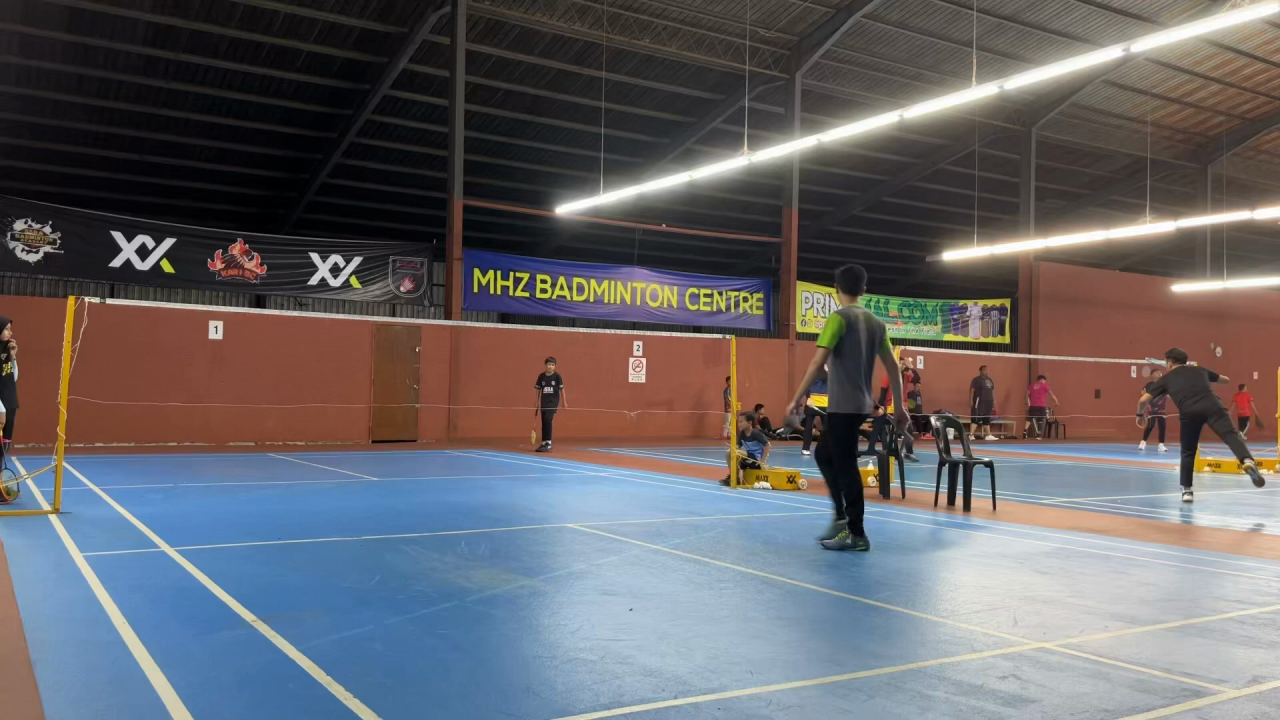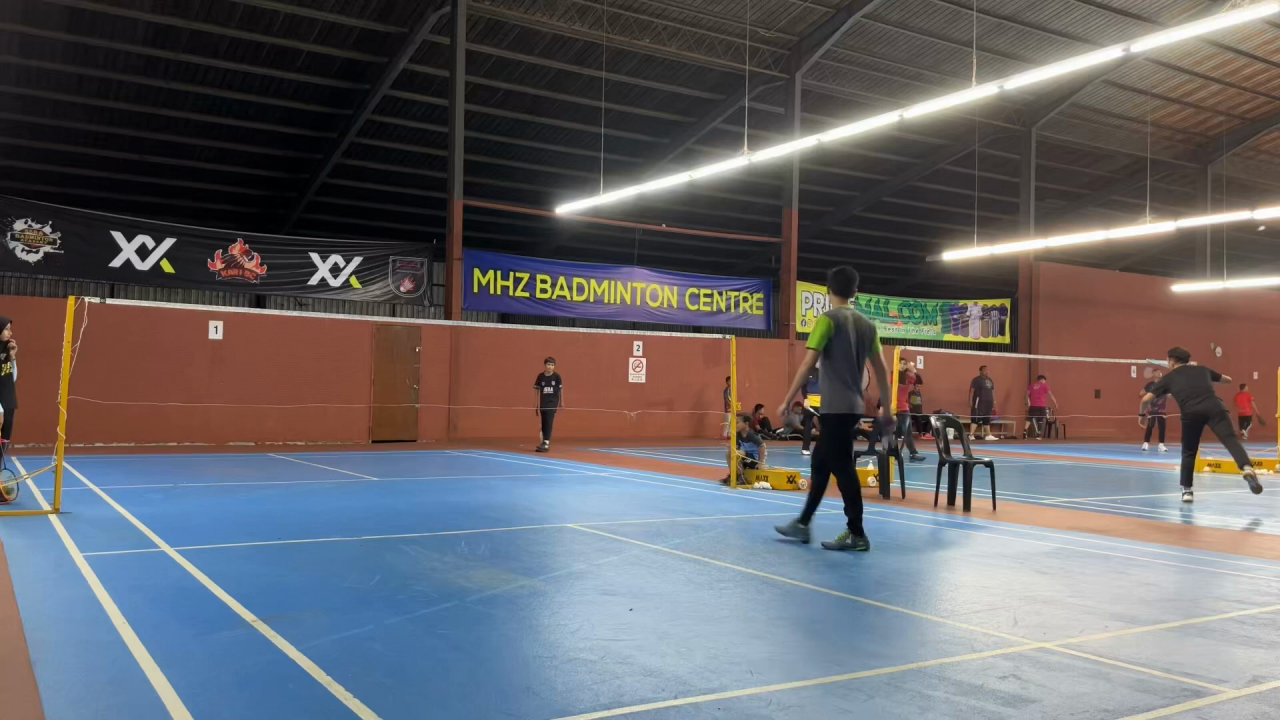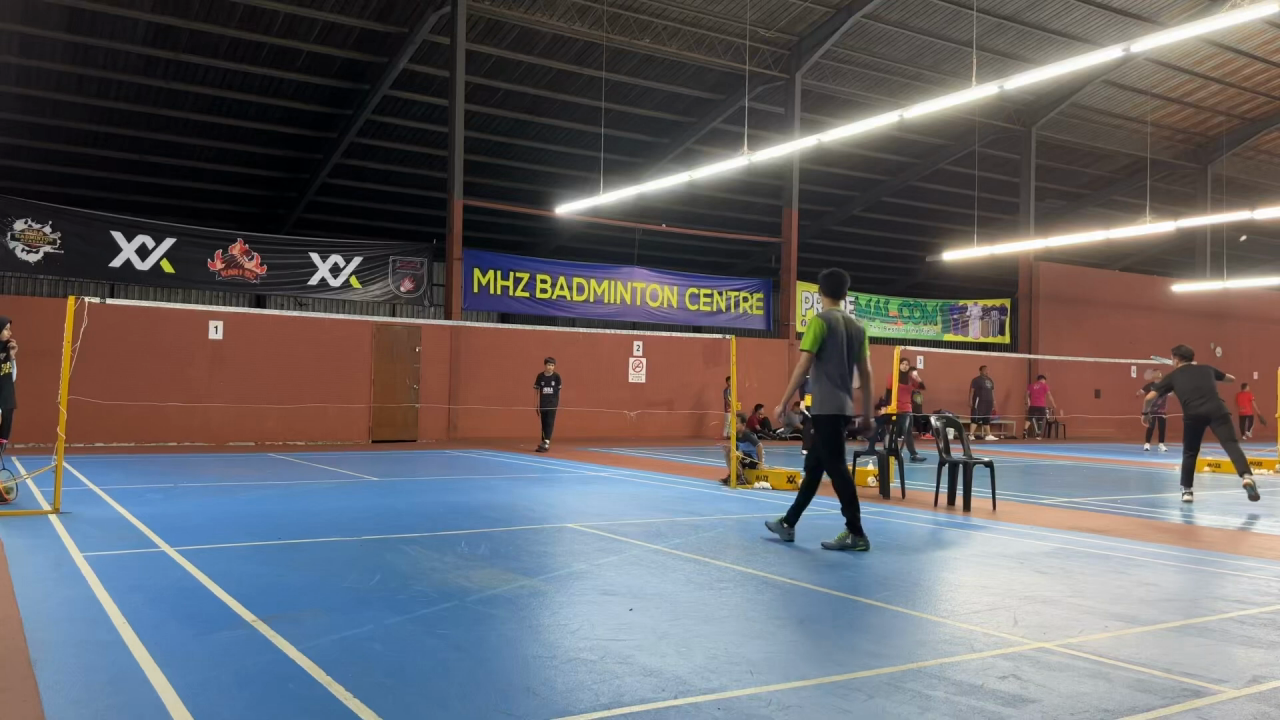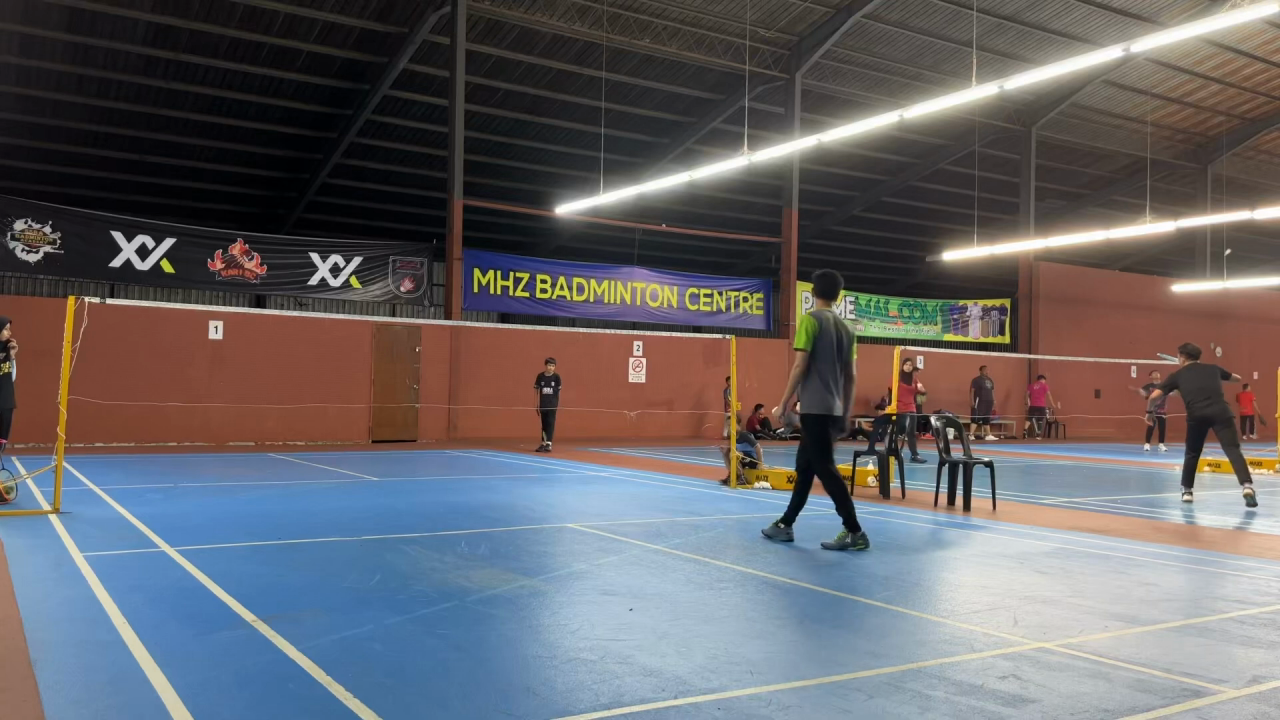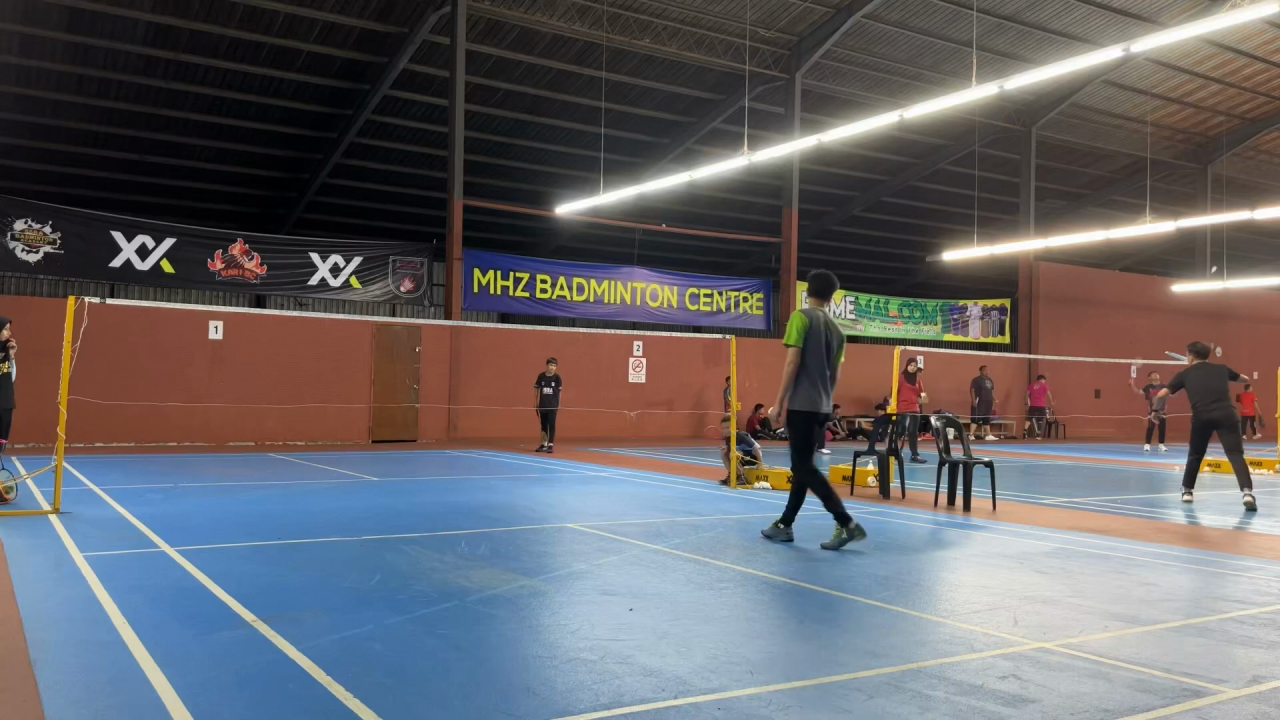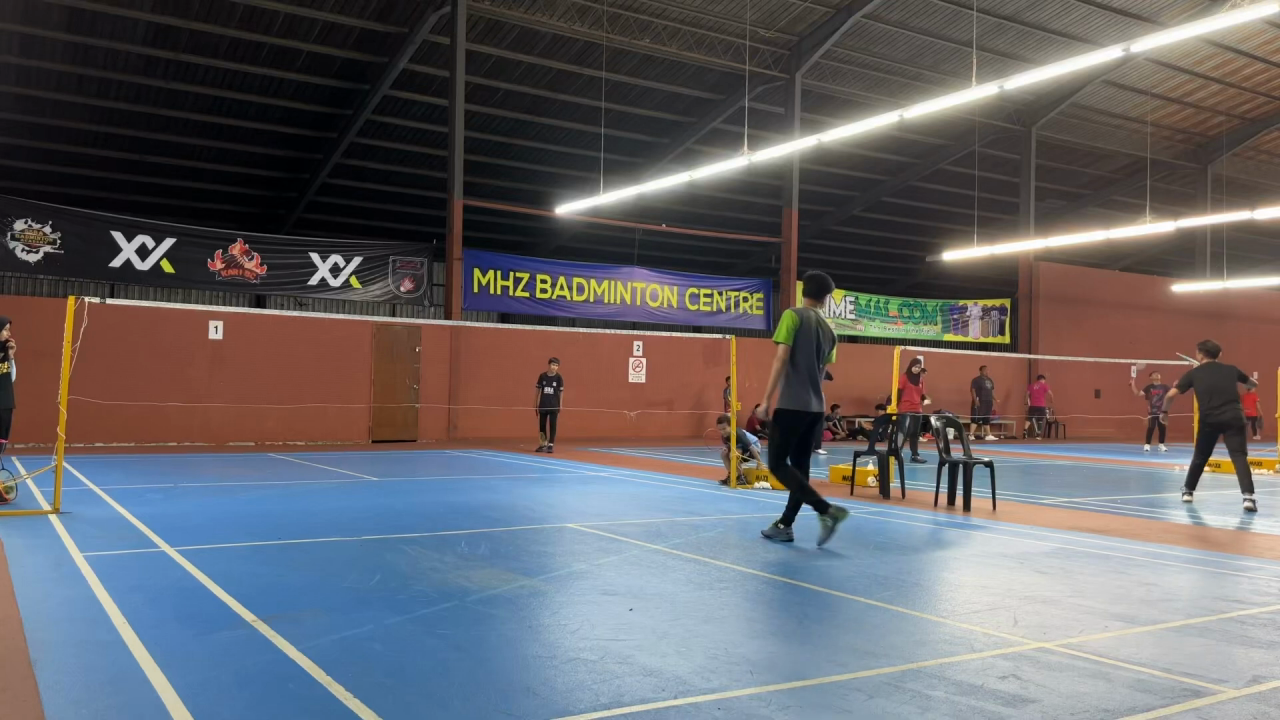
dt=0.1s
person 1, frame 1
left shoulder: (839, 318)
right shoulder: (876, 323)
left elbow: (818, 362)
right elbow: (892, 367)
left wrist: (797, 398)
right wrist: (899, 407)
left hip: (842, 407)
right hip: (860, 405)
left knee: (846, 468)
right knee: (825, 457)
left ankle: (856, 534)
right ankle: (842, 517)
person 1, frame 2
left shoulder: (828, 319)
right shoulder: (867, 324)
left elbow: (808, 364)
right elbow: (880, 370)
left wrist: (787, 400)
right wrist: (886, 410)
left hip: (836, 407)
right hip: (852, 407)
left knee: (842, 468)
right knee: (820, 464)
left ankle: (856, 534)
right ankle: (803, 524)
person 1, frame 3
left shoulder: (820, 320)
right shoulder: (857, 326)
left elbow: (804, 366)
right elbow: (865, 373)
left wrist: (783, 402)
right wrist: (866, 412)
left hip: (827, 409)
right hip: (844, 408)
left knee: (836, 469)
right knee: (813, 466)
left ankle: (856, 534)
right ankle: (788, 523)
person 1, frame 4
left shoulder: (811, 320)
right shoulder: (845, 328)
left elbow: (800, 366)
right elbow: (850, 375)
left wrist: (784, 403)
right wrist: (844, 412)
left hip: (815, 409)
right hip: (832, 409)
left knee: (825, 469)
right knee: (805, 467)
left ankle: (854, 532)
right ankle: (785, 524)
person 1, frame 5
left shoulder: (801, 317)
right shoulder: (836, 328)
left elbow: (792, 362)
left wrist: (778, 402)
left hip: (801, 406)
right hip: (821, 408)
left knee: (803, 468)
right knee: (803, 467)
left ankle: (847, 524)
right ankle: (784, 525)
person 1, frame 6
left shoulder: (793, 316)
right shoulder: (828, 329)
left elbow: (781, 359)
left wrist: (767, 399)
left hip: (791, 405)
right hip: (816, 408)
left knee: (778, 464)
right knee: (800, 465)
left ankle: (827, 510)
right ankle: (784, 524)
